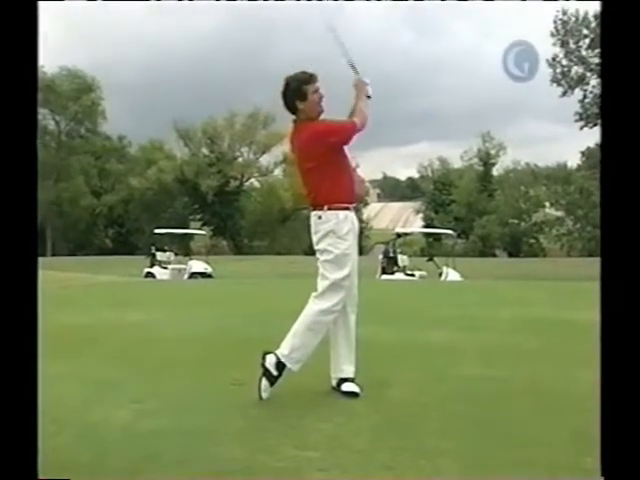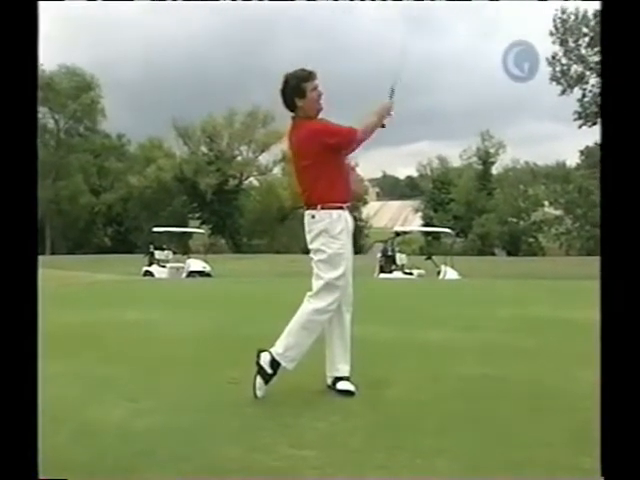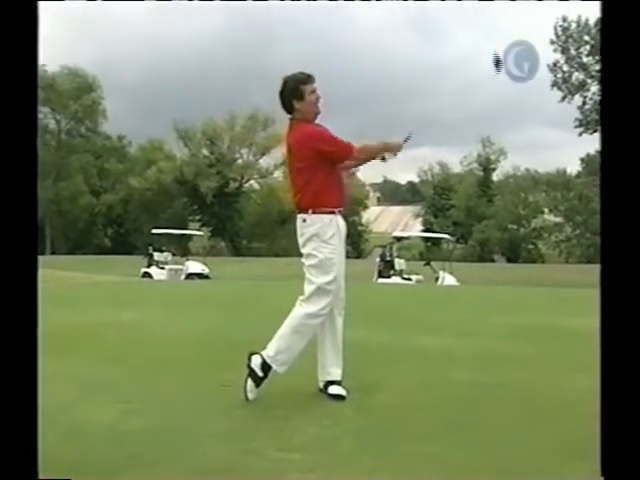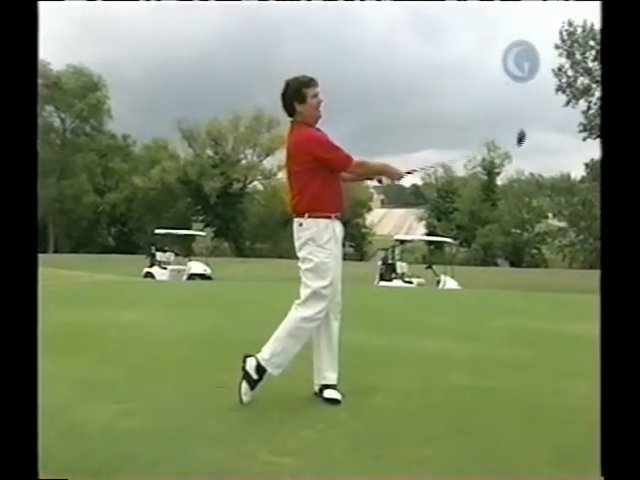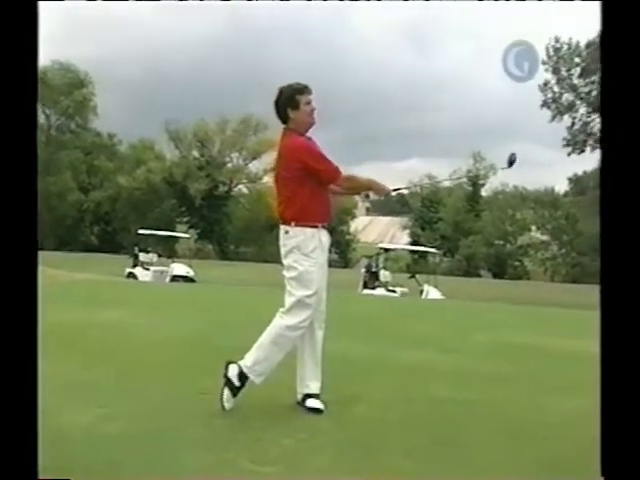
dt=0.3s
person 1, frame 1
left shoulder: (303, 133)
right shoulder: (318, 133)
left elbow: (347, 126)
right elbow: (358, 123)
right wrist: (360, 94)
left hip: (338, 218)
right hip: (334, 220)
left knee: (346, 300)
right knee: (330, 298)
left ankle: (342, 374)
right ankle: (279, 361)
person 1, frame 2
left shoulder: (304, 130)
right shoulder: (316, 131)
left elbow: (342, 148)
right elbow: (358, 136)
left wrist: (368, 132)
right wrist: (380, 115)
left hip: (333, 217)
right hip: (329, 218)
left knee: (341, 298)
right knee: (325, 296)
left ankle: (338, 372)
right ankle: (275, 359)
person 1, frame 3
left shoulder: (302, 133)
right shoulder: (310, 135)
left elbow: (339, 163)
right elbow: (355, 153)
left wrist: (376, 152)
right wrist: (385, 146)
left hip: (327, 223)
right hip: (321, 224)
left knee: (334, 303)
right knee: (317, 301)
left ankle: (330, 376)
right ankle: (266, 362)
person 1, frame 4
left shoulder: (305, 137)
right shoulder: (310, 139)
left elbow: (338, 173)
right elbow: (354, 167)
left wrist: (375, 173)
right wrist: (385, 169)
left hip: (326, 227)
right hip: (317, 228)
left knee: (330, 307)
right knee: (313, 305)
left ankle: (325, 380)
right ankle: (261, 364)
person 1, frame 5
left shoulder: (297, 144)
right shoulder: (300, 147)
left elbow: (327, 185)
right elbow: (342, 181)
left wrist: (363, 189)
right wrist: (373, 186)
left hip: (313, 237)
right hip: (303, 237)
left knee: (314, 316)
right knee: (297, 314)
left ankle: (308, 389)
right ankle: (243, 371)
